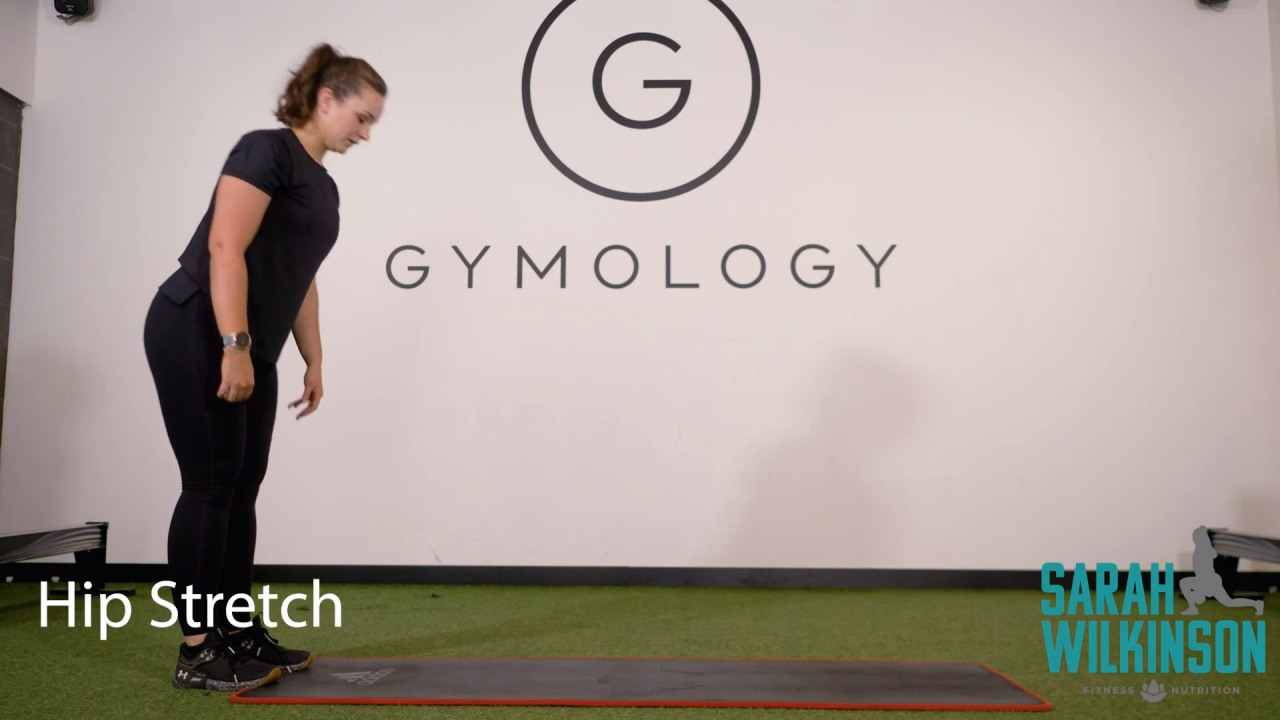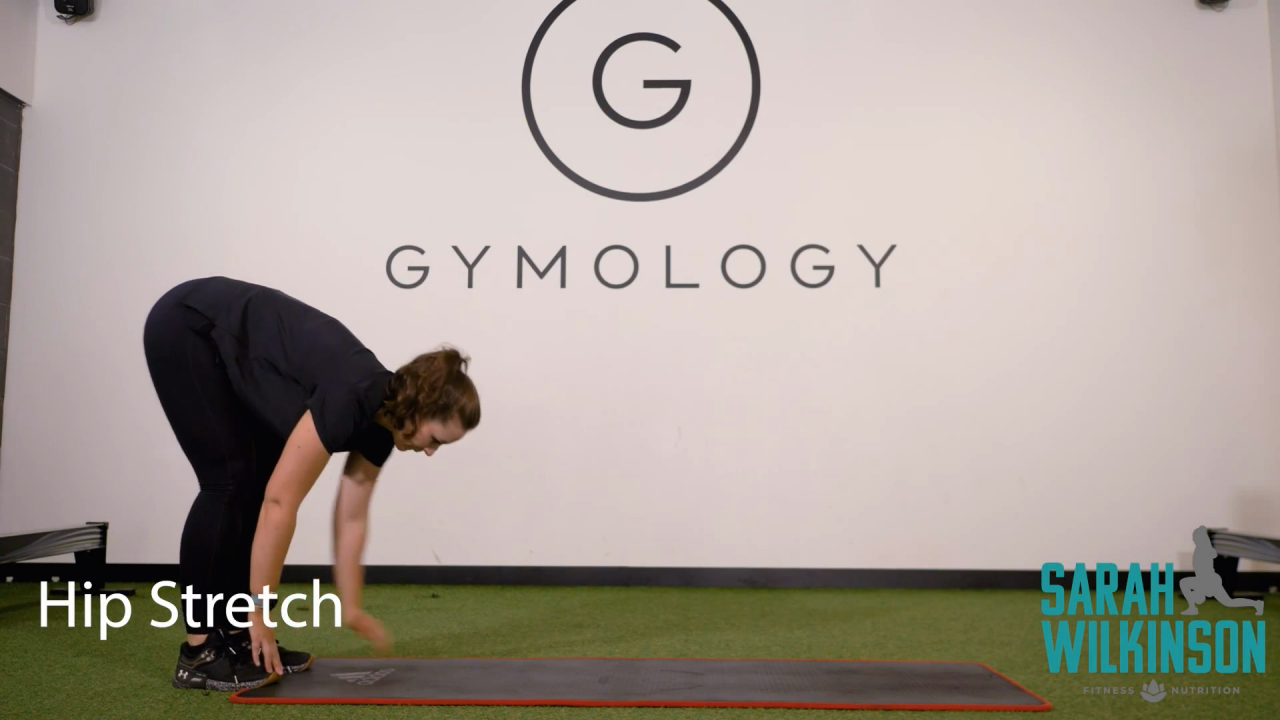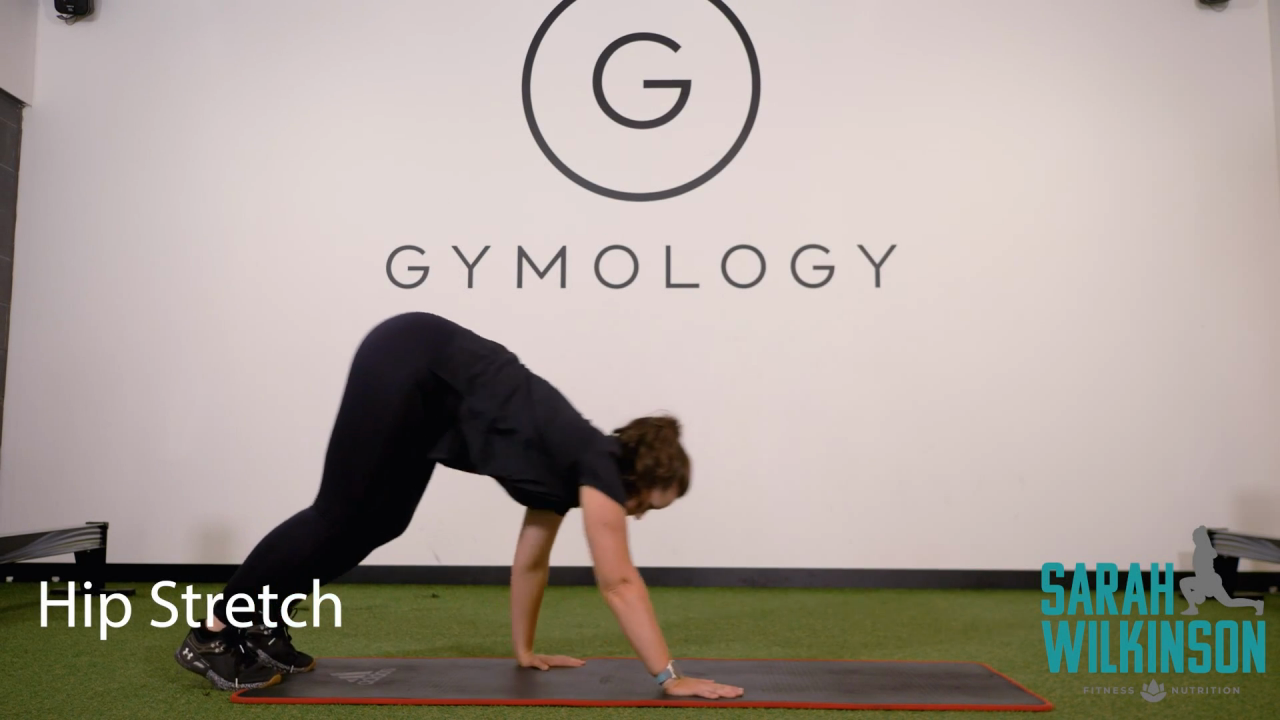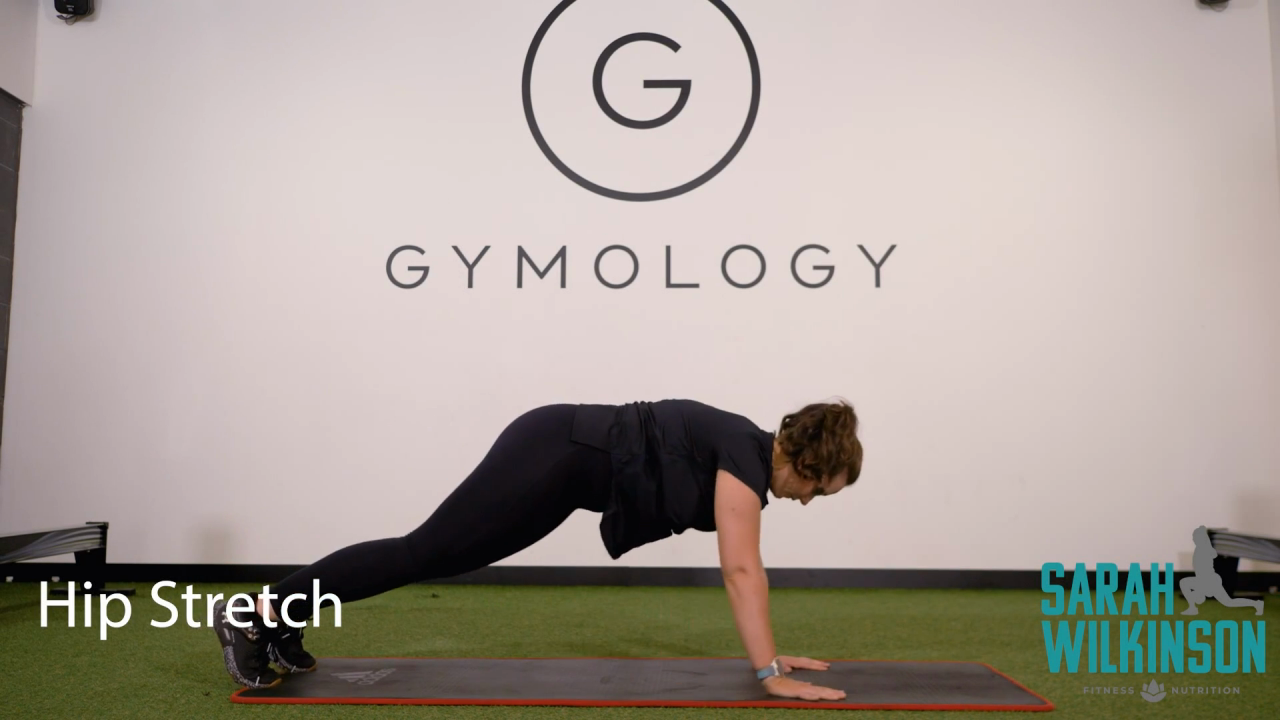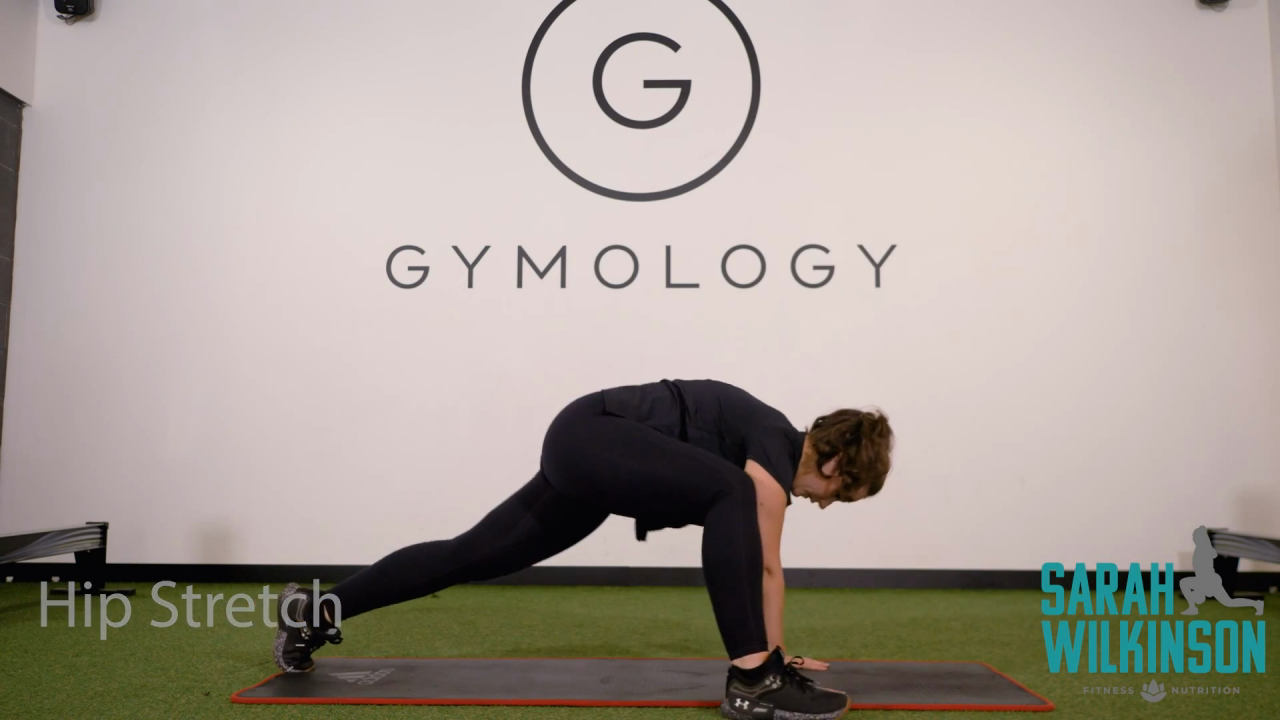
dt=1s
person 1, frame 1
left shoulder: (321, 183)
right shoulder: (265, 151)
left elbow: (301, 280)
right elbow: (224, 250)
left wrist: (314, 360)
right wrist: (234, 346)
left hip: (250, 346)
right hip: (194, 332)
left knee: (241, 488)
right knee: (210, 484)
left ankle: (236, 634)
right ankle: (197, 649)
person 1, frame 2
left shoulder: (382, 422)
right shoulder: (351, 398)
left elbow: (352, 516)
right elbow: (280, 503)
left wrist: (351, 608)
right wrist: (260, 610)
left hip: (228, 351)
right hip: (186, 326)
left knee: (262, 480)
right knee: (231, 480)
left ankle: (235, 634)
right ankle: (200, 649)
person 1, frame 3
left shoulder: (572, 470)
right shoulder: (602, 467)
left elbow: (531, 562)
right elbow: (620, 582)
left wrist: (525, 652)
right wrist: (670, 678)
left hip: (426, 380)
right hip: (411, 362)
left knee: (382, 521)
right knee: (342, 514)
left ankle: (260, 628)
right ankle: (211, 633)
person 1, frame 4
left shoulder: (752, 475)
right shoulder: (746, 455)
left elbow: (749, 569)
right elbow: (738, 572)
left wrist: (772, 656)
right wrist: (771, 674)
left hip: (564, 474)
right hip: (553, 454)
left knee: (436, 560)
right knee: (423, 553)
left ankle: (284, 619)
right ankle: (256, 614)
person 1, frame 5
left shoulder: (774, 456)
right shoulder: (775, 449)
left elbow: (758, 564)
right elbow: (765, 567)
left wrist: (777, 644)
right wrist: (770, 653)
left hip: (587, 455)
right hip: (588, 433)
left knee: (470, 557)
right knee: (729, 494)
left ankle: (312, 613)
